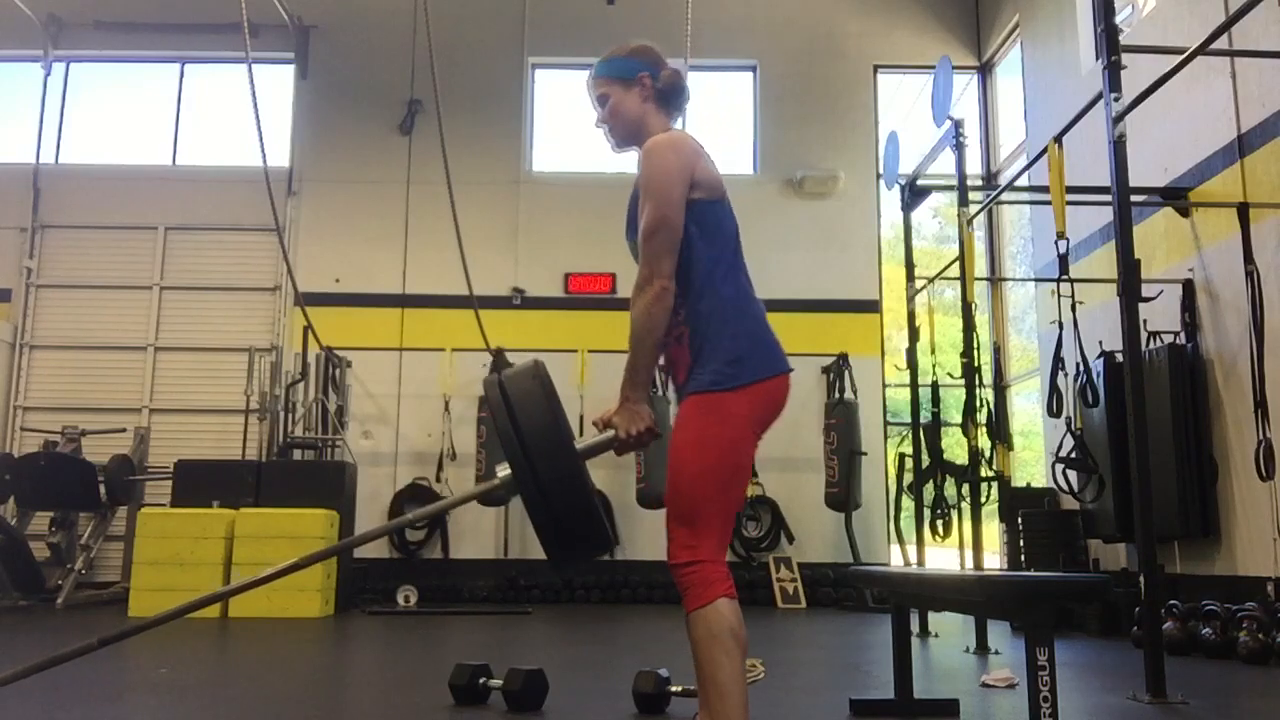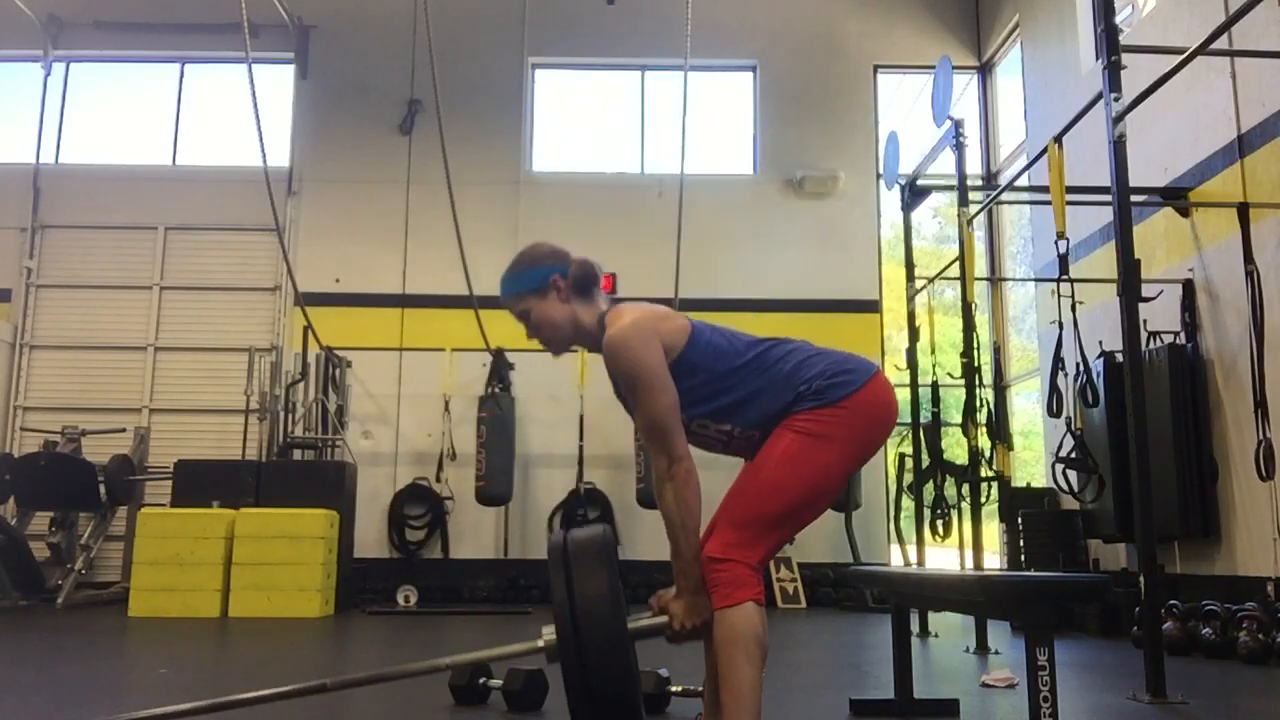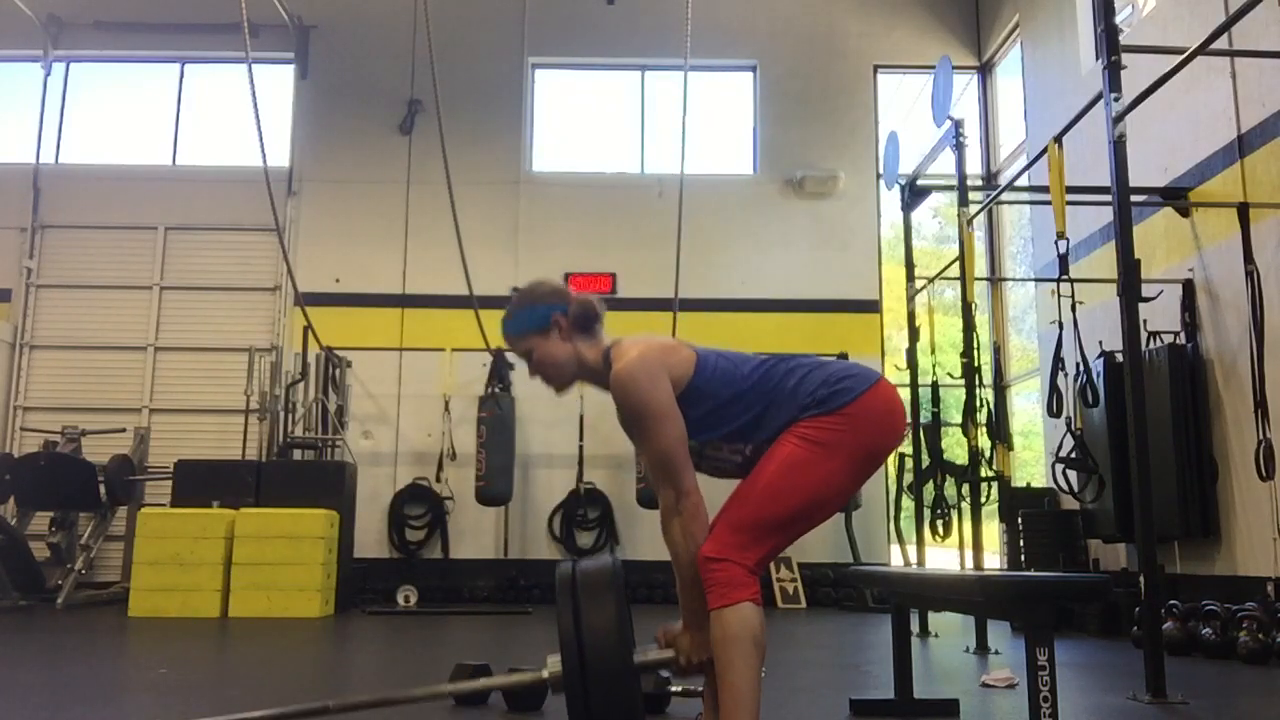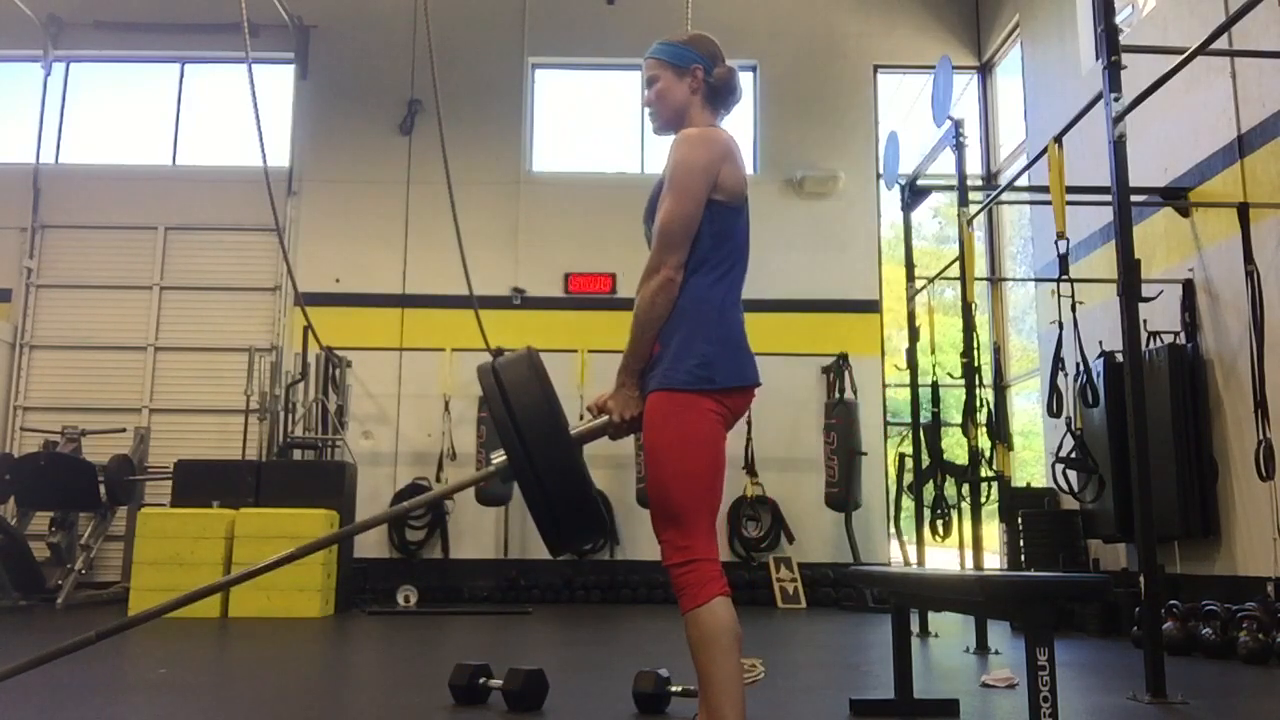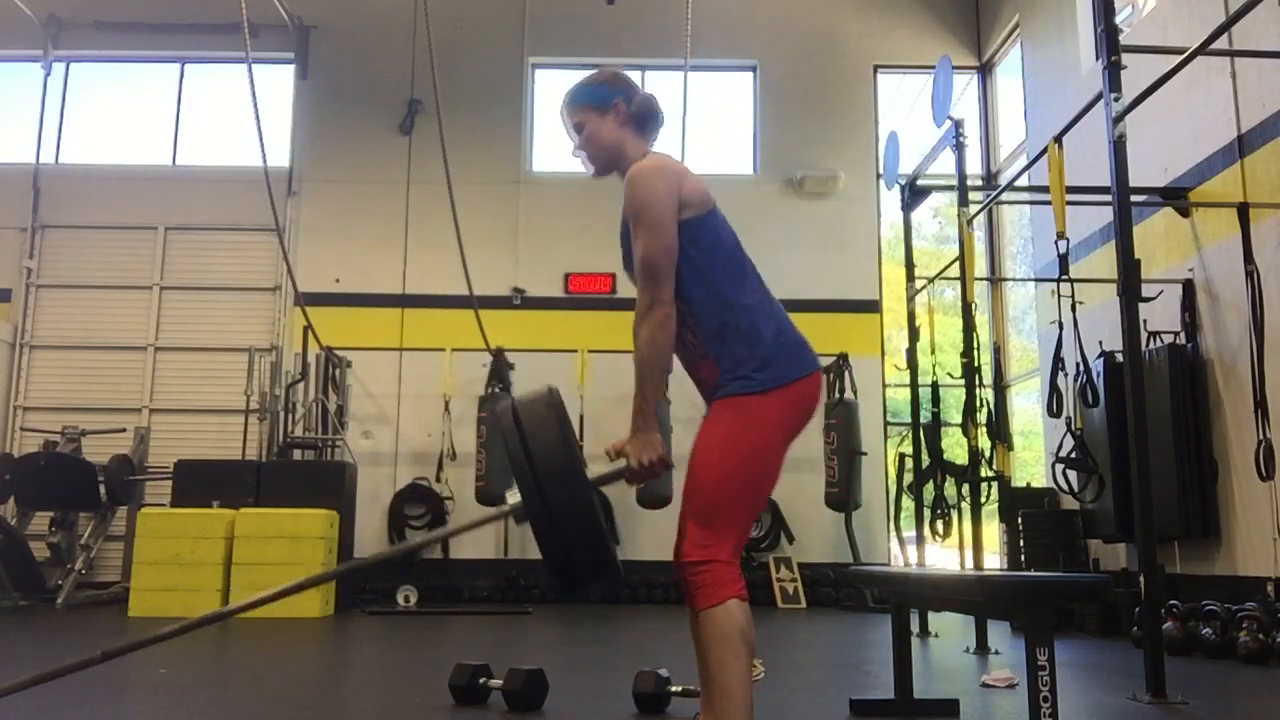
dt=1s
person 1, frame 1
left shoulder: (666, 150)
right shoulder: (670, 159)
left elbow: (657, 285)
right elbow: (666, 287)
left wrist: (632, 401)
right wrist: (640, 399)
left hip: (731, 374)
right hip: (730, 373)
left knee: (696, 559)
right knee: (698, 558)
person 1, frame 2
left shoulder: (626, 336)
right shoulder: (624, 343)
left elbow: (678, 466)
right elbow: (666, 469)
left wrist: (691, 589)
right wrist: (689, 584)
left hip: (844, 401)
right hip: (836, 406)
left knee: (729, 561)
right knee: (724, 557)
person 1, frame 3
left shoulder: (634, 368)
right shoulder: (629, 379)
left elbow: (686, 503)
right elbow: (674, 502)
left wrist: (693, 623)
right wrist: (692, 618)
left hip: (851, 413)
right hip: (843, 417)
left knee: (727, 561)
right knee: (727, 559)
person 1, frame 4
left shoulder: (700, 144)
right shoulder: (706, 153)
left elbow: (665, 273)
left wrist: (626, 383)
right wrist: (639, 384)
left hip: (694, 372)
right hip: (701, 369)
left knee: (692, 560)
right knee: (690, 556)
person 1, frame 5
left shoulder: (650, 176)
right shoulder: (651, 183)
left elbow: (658, 311)
right elbow: (661, 314)
left wrist: (645, 429)
right wrist: (643, 428)
left hip: (767, 379)
right hip: (761, 379)
left knee: (708, 559)
right knee: (705, 557)
